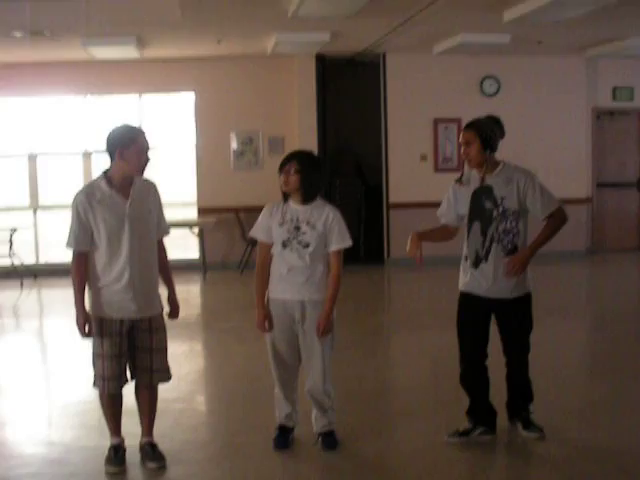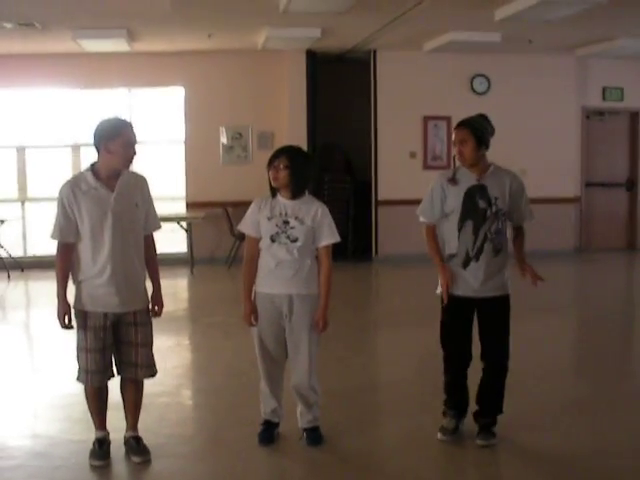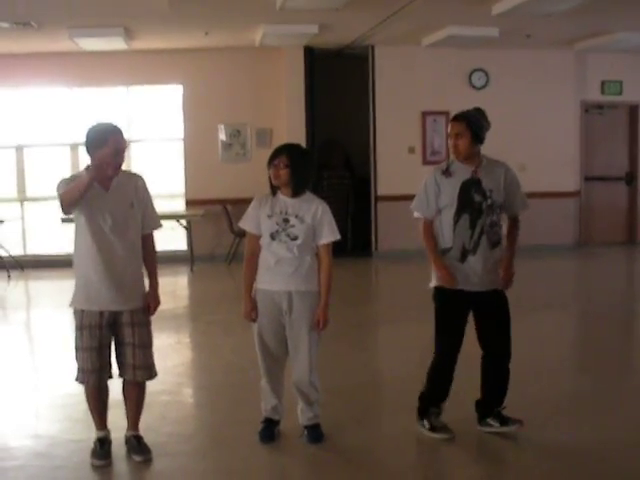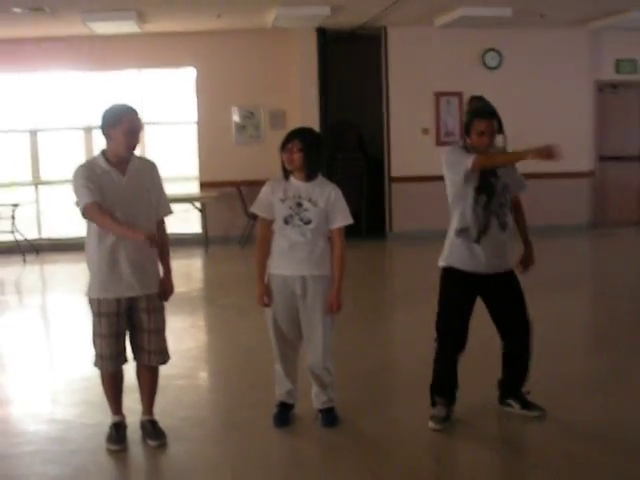
dt=1s
person 1, frame 1
left shoulder: (149, 192)
right shoulder: (87, 198)
right elbow: (80, 257)
left wrist: (171, 290)
right wrist: (81, 308)
left hip: (148, 304)
right hip: (109, 308)
left knee: (148, 376)
right knee: (109, 380)
left ankle: (147, 440)
right ankle: (116, 442)
person 1, frame 2
left shoulder: (138, 185)
right shoulder: (73, 190)
left elbow: (147, 241)
right elbow: (65, 248)
left wrist: (157, 287)
right wrist: (61, 297)
left hip: (134, 298)
right hip: (92, 300)
left knee: (134, 370)
right knee: (94, 374)
left ankle: (132, 434)
right ankle: (100, 436)
person 1, frame 3
left shoulder: (135, 184)
right shoulder: (72, 185)
left elbow: (146, 238)
right elbow: (67, 202)
left wrist: (153, 286)
right wrist: (93, 174)
left hip: (131, 295)
right hip: (91, 298)
left knee: (136, 370)
right knee: (93, 373)
left ankle: (133, 433)
right ankle: (102, 436)
person 1, frame 4
left shoulder: (148, 170)
right shoulder: (87, 173)
left elbow: (158, 224)
right elbow: (95, 213)
left wrist: (166, 272)
right wrist: (134, 233)
left hip: (146, 281)
right hip: (106, 283)
left knee: (150, 354)
right knee: (109, 358)
left ankle: (148, 418)
right ankle: (117, 420)
person 2, frame 1
left shoulder: (520, 179)
right shoulder: (461, 185)
left elbow: (558, 216)
right elbow: (449, 229)
left wrist: (528, 251)
right wrist: (420, 235)
left hip: (512, 288)
right hip: (473, 288)
left knee: (517, 355)
right knee: (471, 359)
left ankle: (520, 412)
right ankle: (481, 419)
person 2, frame 2
left shoulder: (508, 181)
right shoulder: (446, 183)
left elbow: (518, 226)
right elbow: (430, 227)
left wrist: (521, 259)
right wrist: (441, 266)
left hip: (495, 288)
right hip: (457, 287)
left knee: (496, 357)
right knee: (456, 355)
left ankle: (486, 419)
right ankle: (453, 411)
person 2, frame 3
left shoulder: (502, 174)
right shoulder: (439, 177)
left elbow: (513, 220)
right elbow: (427, 225)
left wrist: (509, 260)
right wrist: (438, 264)
left hip: (491, 281)
right hip: (451, 281)
left knee: (499, 349)
right knee: (447, 350)
left ankle: (489, 412)
right ankle: (429, 412)
person 2, frame 4
left shoulder: (505, 162)
right shoulder: (455, 157)
left elbow: (514, 203)
right elbow: (485, 161)
left wrist: (527, 245)
right wrist: (531, 153)
left hip: (498, 265)
right hip: (460, 265)
left knee: (518, 331)
right knee: (450, 337)
left ankle: (511, 393)
right ankle: (442, 400)
person 3, frame 1
left shoulder: (328, 215)
right shoulder: (272, 214)
left elbow: (335, 267)
right elbow: (263, 263)
left wrist: (328, 310)
right wrist: (260, 305)
left hip: (314, 303)
right hip: (280, 302)
left knee: (319, 371)
right knee: (283, 368)
left ankle: (325, 424)
right ankle: (285, 422)
person 3, frame 2
left shoulder: (316, 211)
right shoulder: (260, 208)
left elbow: (325, 262)
right elbow: (250, 257)
left wrist: (323, 306)
right wrist: (247, 299)
left hip: (303, 297)
right hip: (267, 296)
left knee: (304, 366)
right knee: (269, 363)
left ankle: (310, 420)
right ankle: (270, 418)
person 3, frame 3
left shoulder: (317, 208)
right shoulder: (261, 206)
left elbow: (325, 259)
right elbow: (251, 254)
left wrist: (323, 304)
right wrist: (247, 296)
left hip: (303, 294)
right hip: (267, 293)
left knee: (304, 364)
right knee: (269, 360)
left ankle: (310, 418)
right ankle: (271, 415)
person 3, frame 4
left shoulder: (329, 193)
right shoulder: (273, 189)
left elbow: (338, 243)
right elbow: (263, 238)
left wrist: (337, 288)
right wrist: (260, 281)
left hip: (317, 278)
right hip: (280, 277)
left knee: (319, 348)
right knee: (284, 345)
left ankle: (325, 401)
right ankle: (285, 399)
